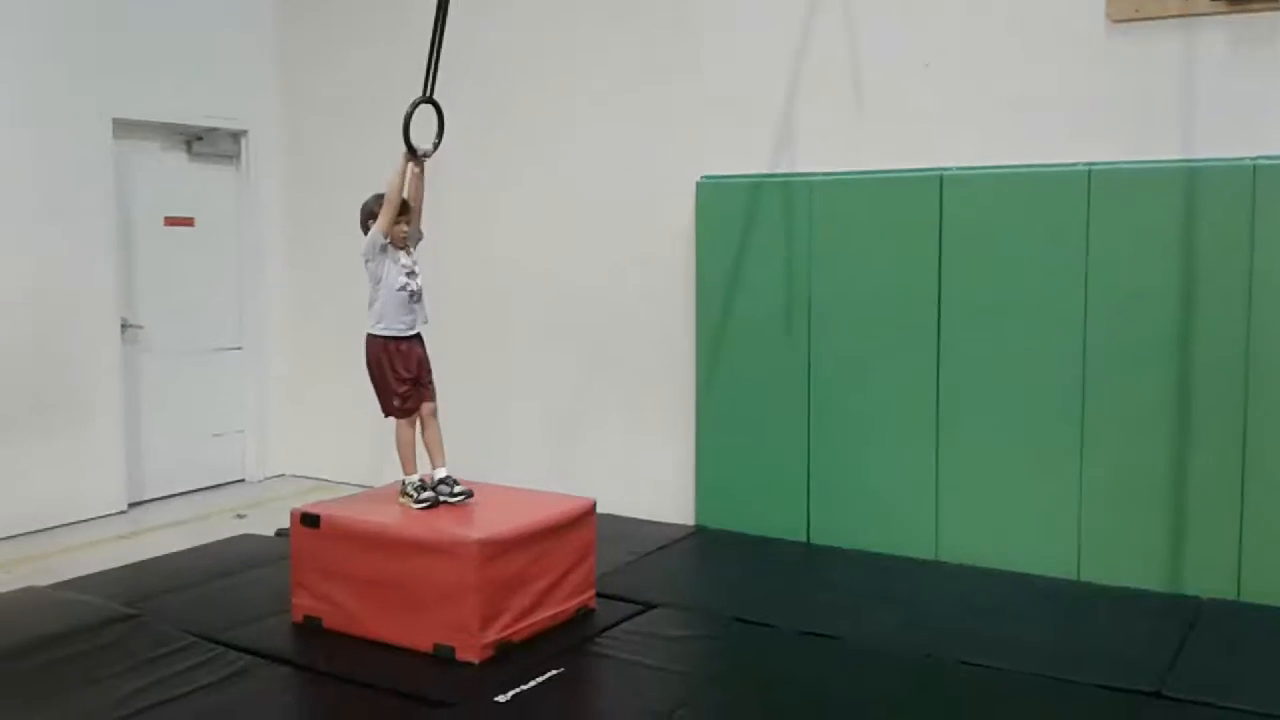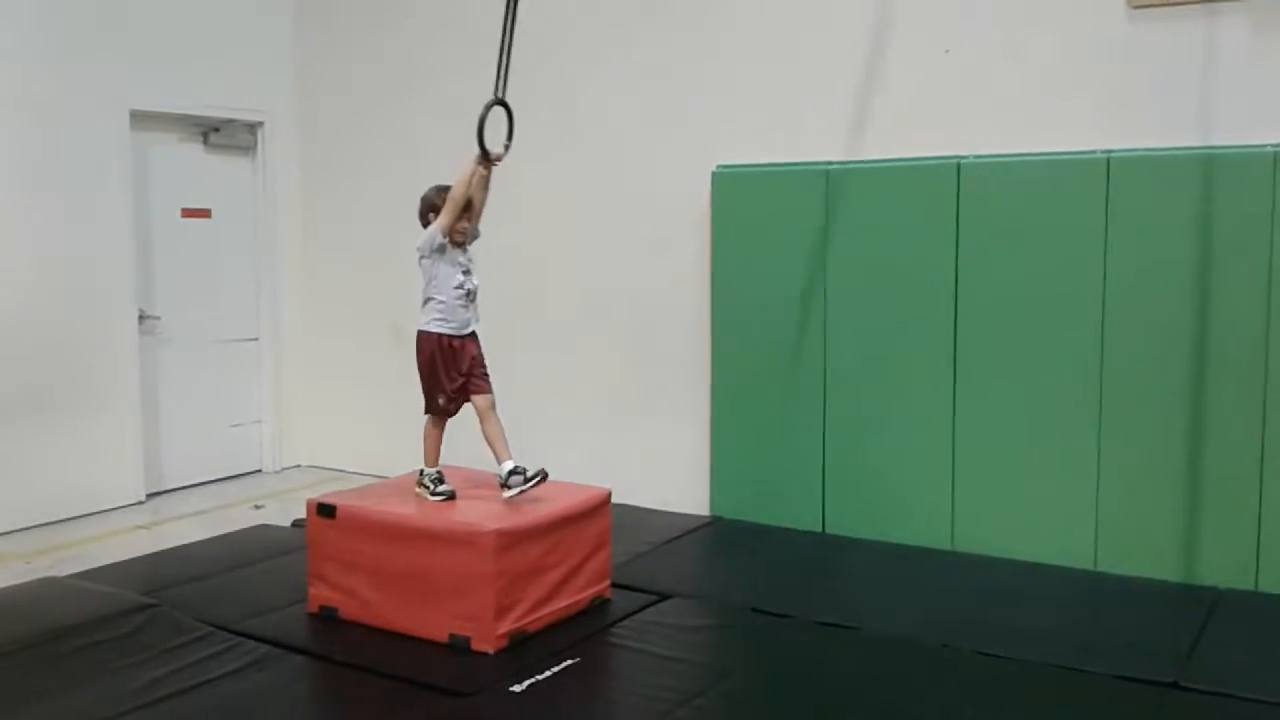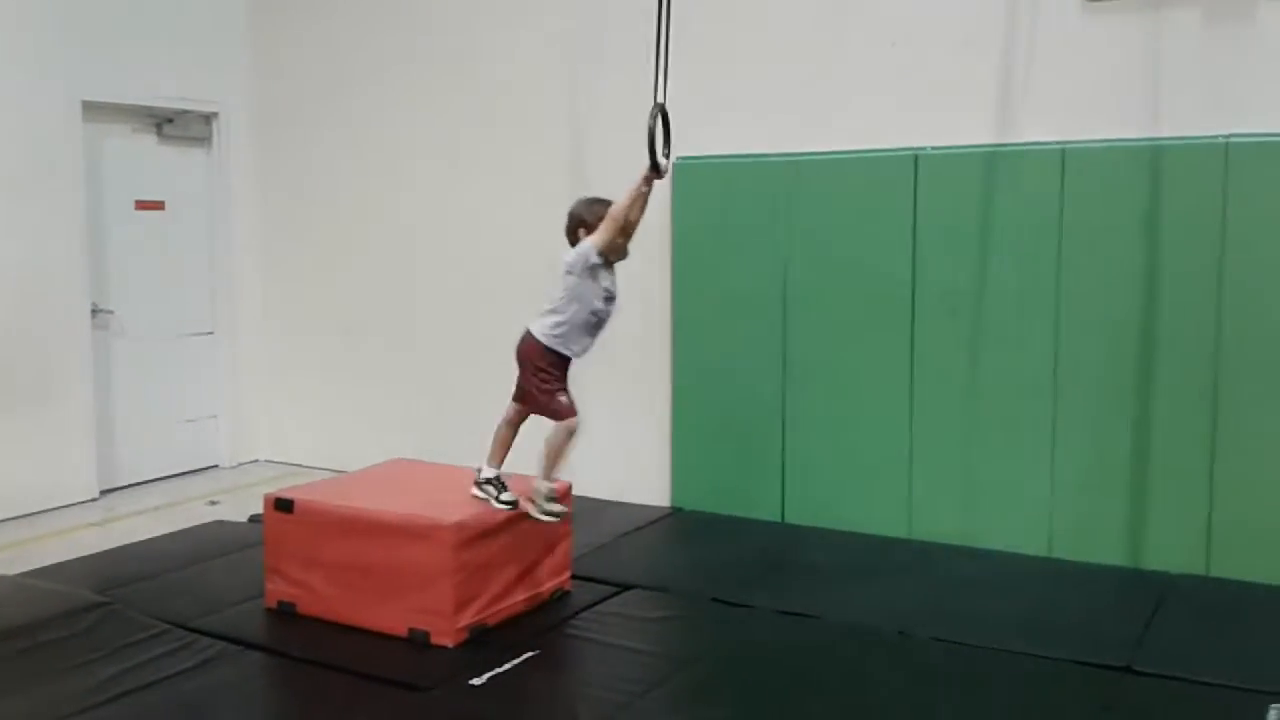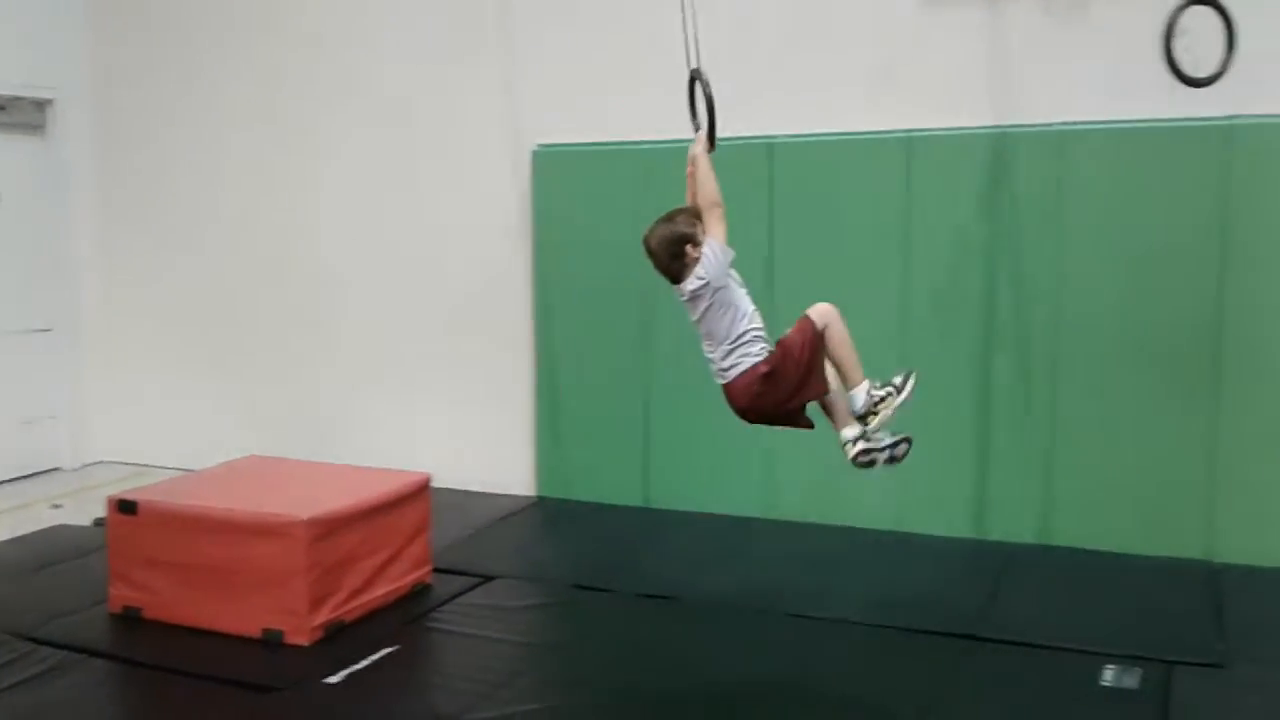
dt=0.7s
person 1, frame 1
left shoulder: (408, 248)
right shoulder: (375, 251)
left elbow: (415, 205)
right elbow: (390, 204)
left wrist: (418, 168)
right wrist: (403, 162)
left hip: (413, 341)
right hip: (385, 343)
left knee: (428, 410)
right knee: (406, 414)
left ankle: (441, 478)
right ankle: (411, 483)
person 1, frame 2
left shoulder: (463, 245)
right shoulder: (431, 246)
left elbow: (476, 205)
right elbow: (455, 201)
left wrist: (486, 169)
right wrist: (475, 165)
left hip: (466, 339)
right hip: (436, 339)
left knee: (486, 404)
right knee: (440, 411)
left ankle: (509, 473)
right ankle: (429, 475)
person 1, frame 3
left shoulder: (606, 266)
right shoulder: (581, 261)
left elbow: (627, 225)
right elbow: (613, 222)
left wrist: (647, 187)
right wrist: (640, 183)
left hip: (556, 354)
right hip: (541, 351)
left knee: (520, 410)
right knee: (568, 420)
left ankle: (487, 477)
right ankle: (541, 492)
person 1, frame 4
left shoulder: (691, 283)
right shoulder: (708, 275)
left elbow: (699, 215)
right elbow: (713, 209)
left wrist: (694, 166)
right wrist: (700, 155)
left hip: (741, 388)
right hip: (756, 382)
left knee: (820, 358)
right knee: (823, 314)
left ankle: (856, 438)
right ankle: (863, 400)
